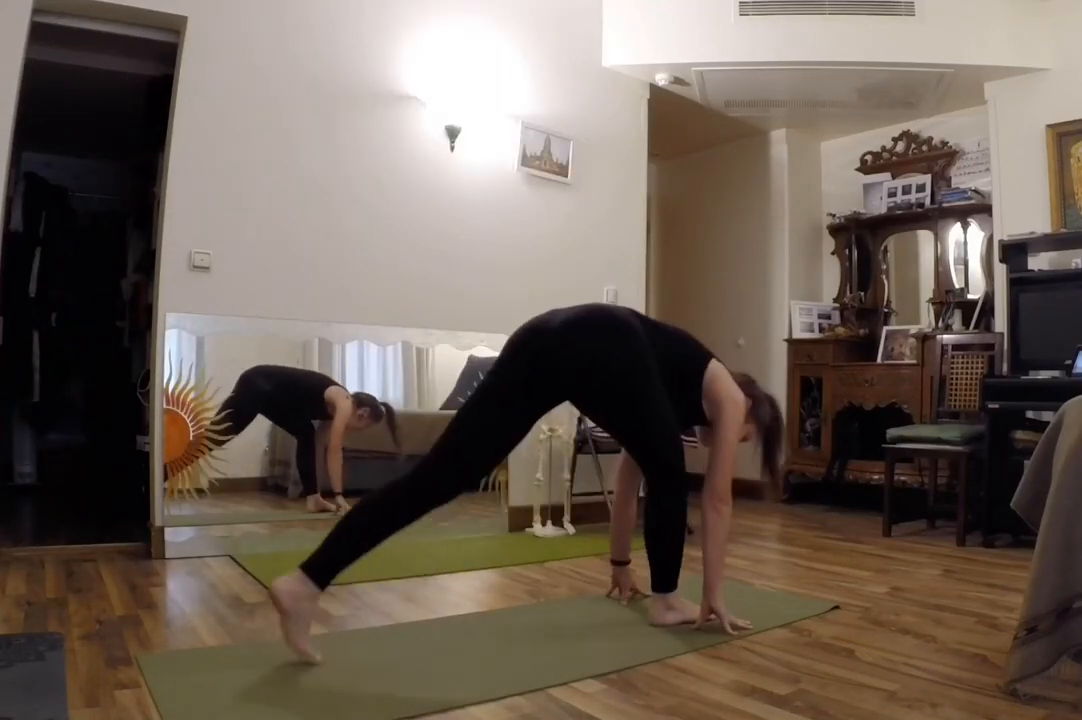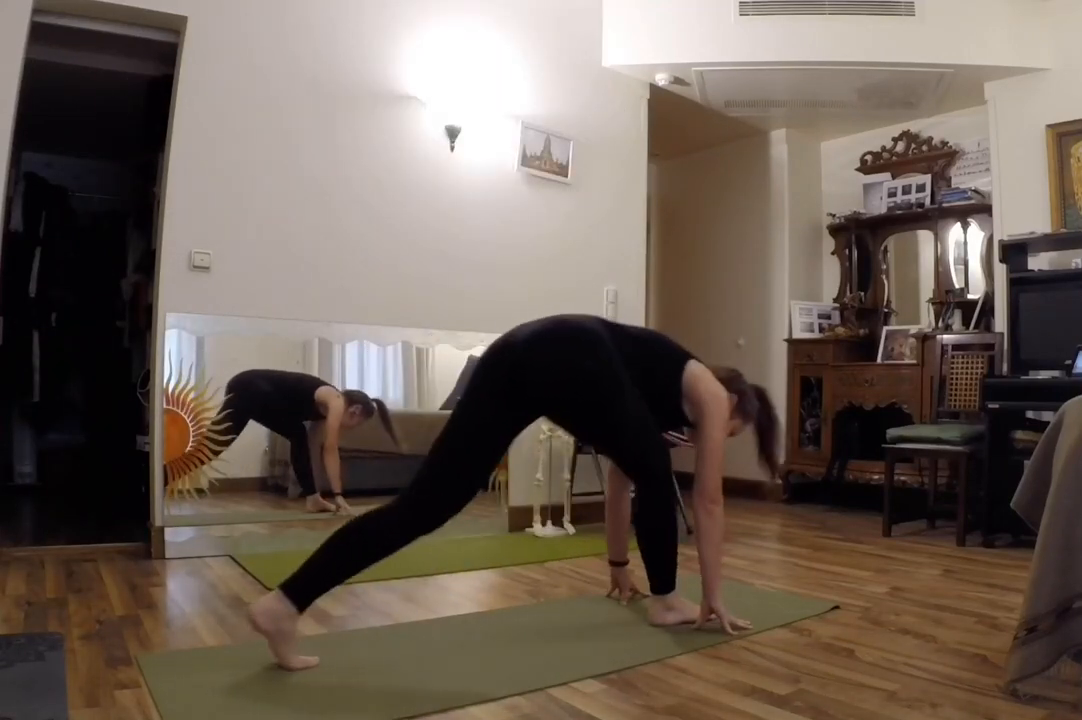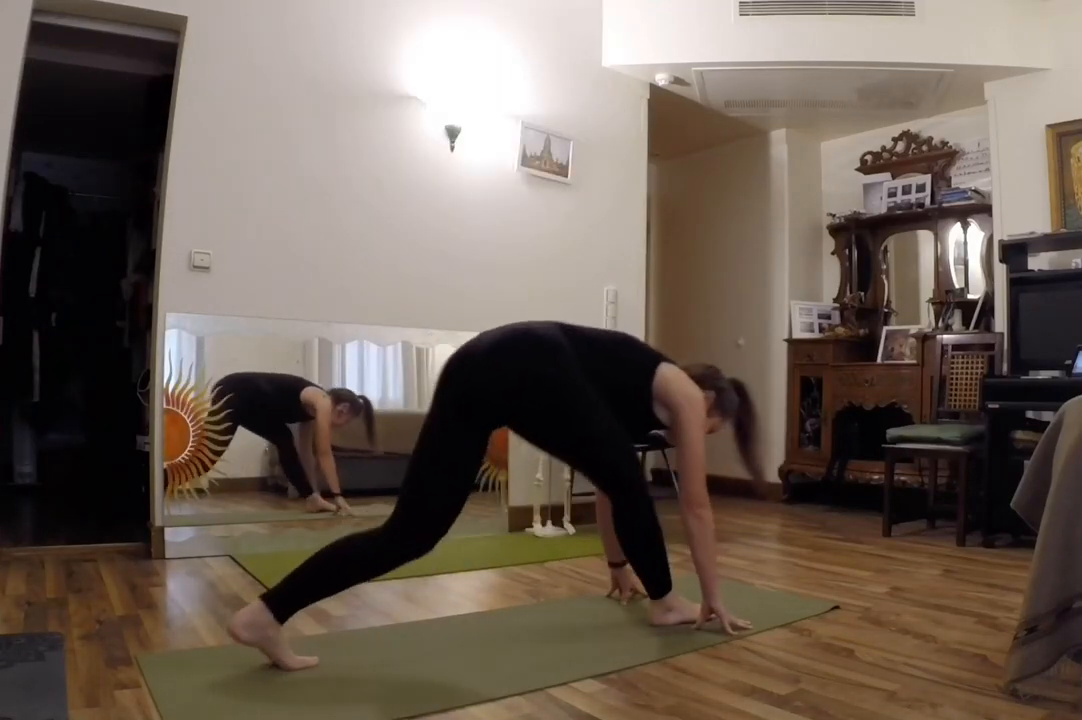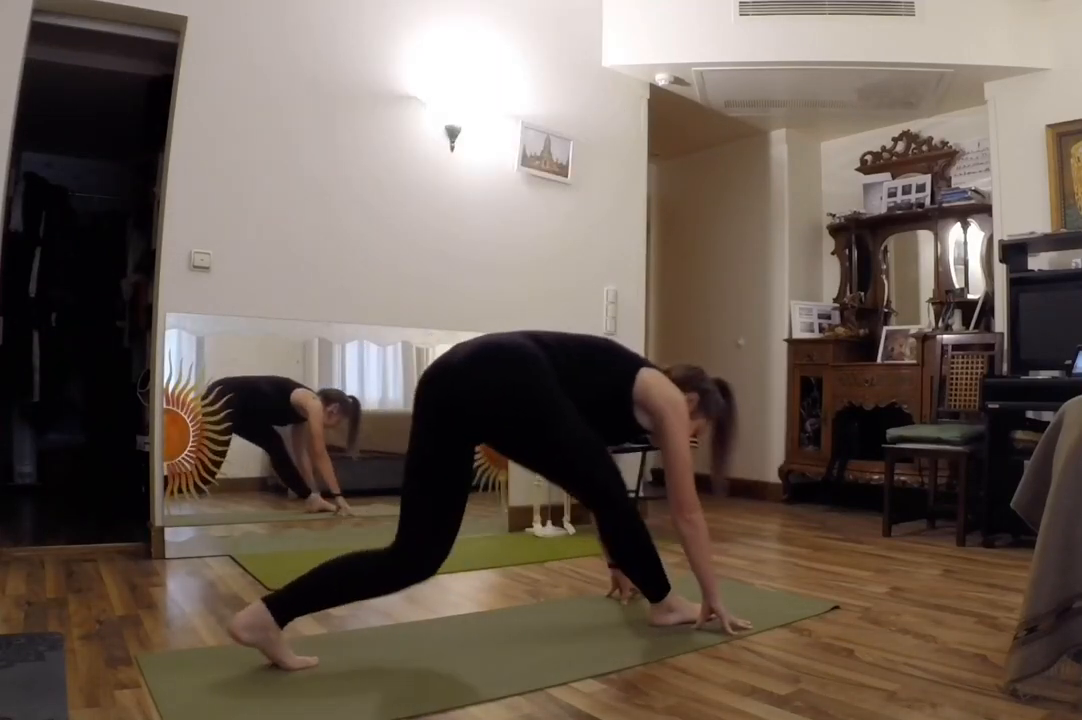
dt=0.2s
person 1, frame 1
left shoulder: (693, 392)
right shoulder: (728, 396)
left elbow: (627, 484)
right elbow: (717, 502)
left wrist: (619, 565)
right wrist: (713, 597)
left hip: (544, 335)
right hip: (599, 347)
left knee: (440, 475)
right knee: (668, 474)
left ankle: (303, 584)
right ankle: (666, 602)
person 1, frame 2
left shoulder: (667, 392)
right shoulder: (711, 393)
left elbow: (618, 484)
right elbow: (708, 502)
left wrist: (618, 567)
right wrist: (713, 598)
left hip: (517, 351)
right hip: (569, 360)
left knee: (426, 502)
right knee: (654, 476)
left ankle: (282, 604)
right ankle: (665, 602)
person 1, frame 3
left shoulder: (645, 385)
right shoulder: (683, 393)
left elbow: (605, 489)
right elbow: (695, 505)
left wrist: (618, 567)
right wrist: (713, 599)
left hip: (475, 362)
right hip: (530, 369)
left knee: (411, 531)
right knee: (627, 481)
left ankle: (264, 615)
right ankle: (664, 603)
person 1, frame 4
left shoulder: (631, 388)
right shoulder: (666, 398)
left elbow: (593, 478)
right elbow: (686, 509)
left wrist: (620, 566)
right wrist: (713, 599)
left hip: (449, 376)
right hip: (506, 382)
left knee: (415, 556)
right knee: (606, 494)
left ankle: (266, 616)
right ankle: (664, 603)
person 2, frame 1
left shoulder: (334, 406)
right shoulder: (344, 403)
left elbow: (323, 444)
right elbow: (334, 451)
left wrist: (314, 495)
right wrist: (338, 495)
left hip: (268, 393)
right hip: (255, 384)
left knee: (306, 434)
left ankle: (313, 499)
person 2, frame 2
left shoulder: (326, 407)
right shoulder: (336, 402)
left elbow: (314, 443)
right elbow: (330, 451)
left wrist: (312, 495)
right wrist: (338, 496)
left hip: (259, 394)
right hip: (247, 389)
left knee: (298, 435)
right knee: (216, 446)
left ankle: (312, 499)
person 2, frame 3
left shoulder: (312, 407)
right shoulder: (323, 402)
left elbow: (306, 450)
right elbow: (324, 453)
left wrist: (313, 496)
right wrist: (337, 496)
left hip: (245, 399)
right hip: (233, 392)
left knee: (283, 439)
left ankle: (311, 499)
person 2, frame 4
left shoulder: (304, 409)
right shoulder: (313, 404)
left elbow: (301, 452)
right elbow: (319, 455)
left wrist: (313, 495)
right wrist: (338, 496)
right hip: (224, 396)
left knee: (274, 444)
left ankle: (310, 500)
